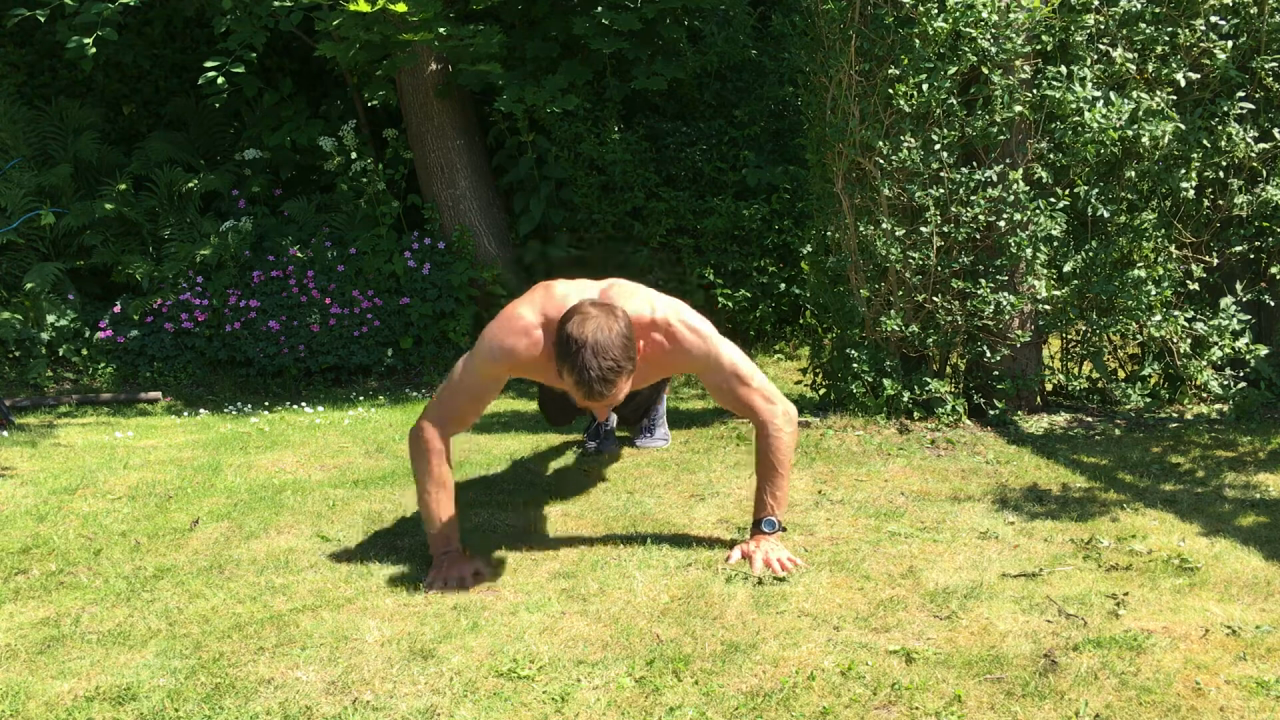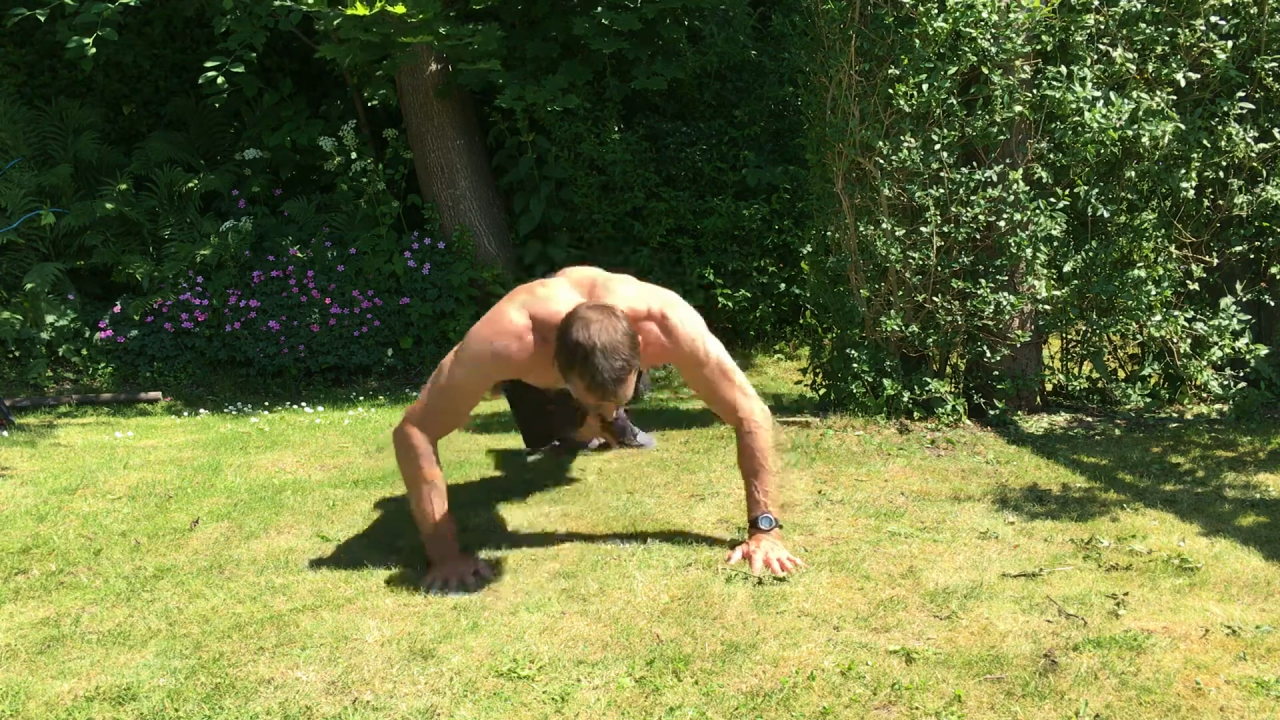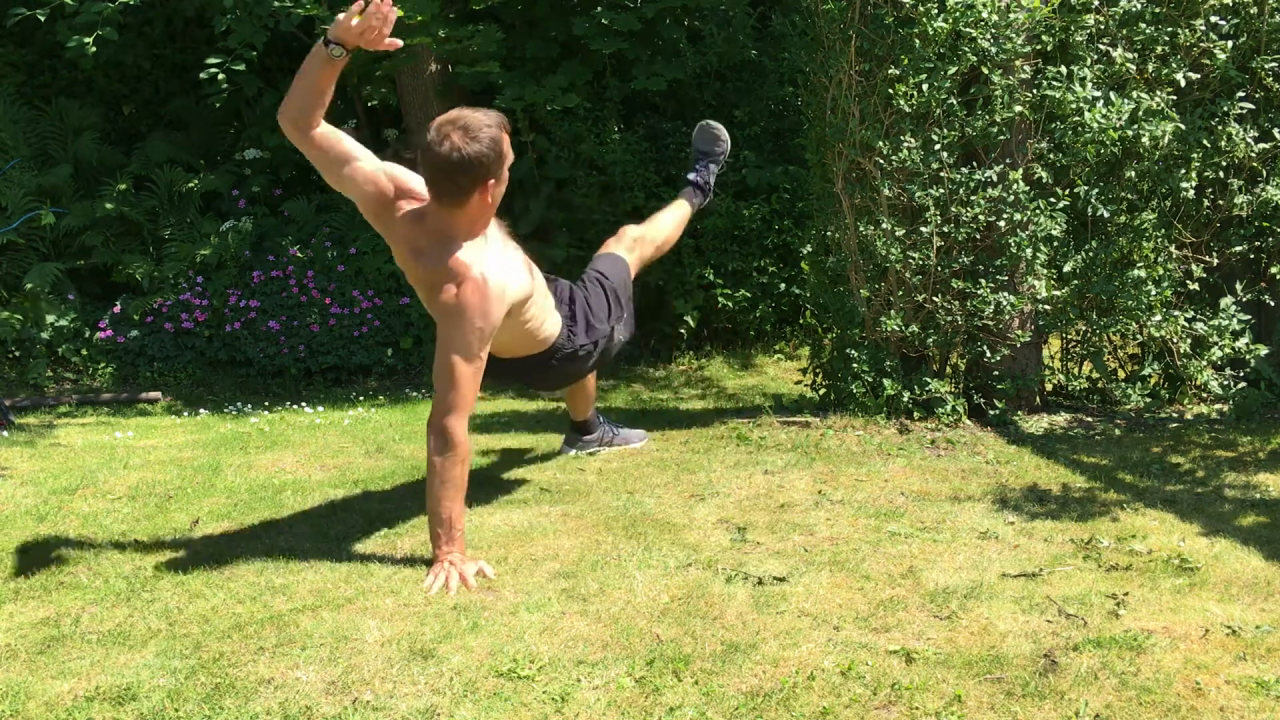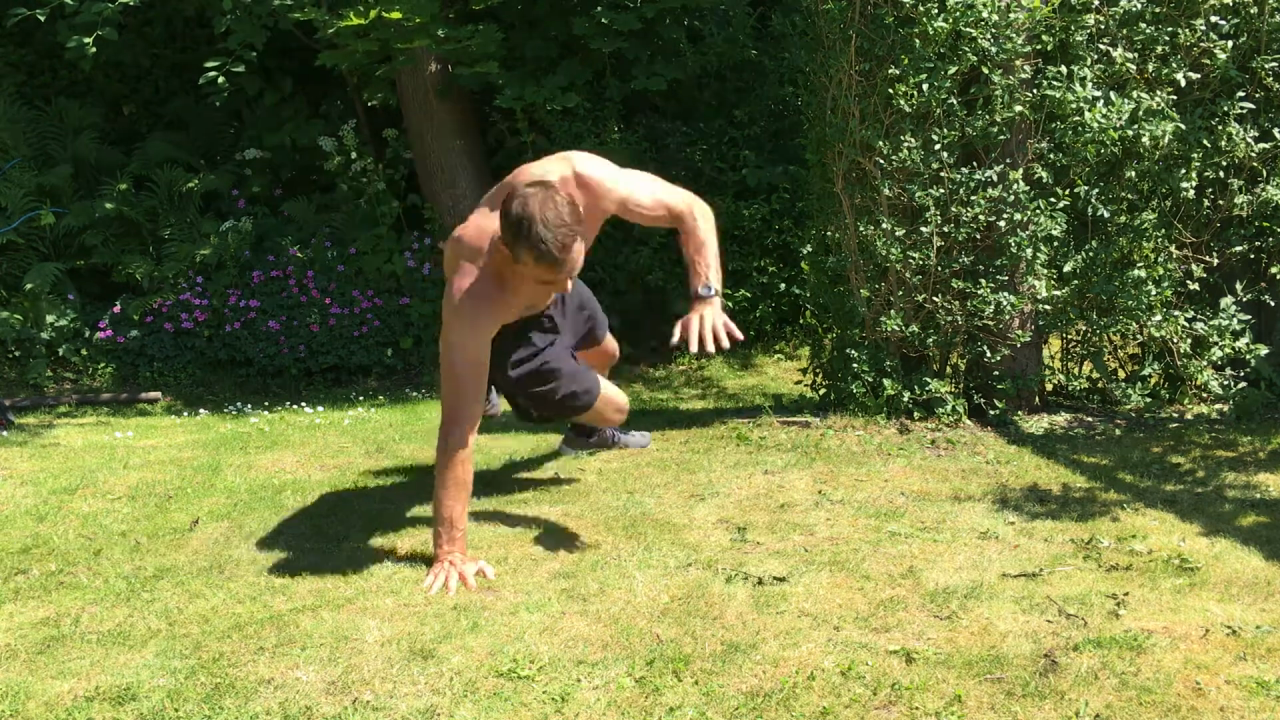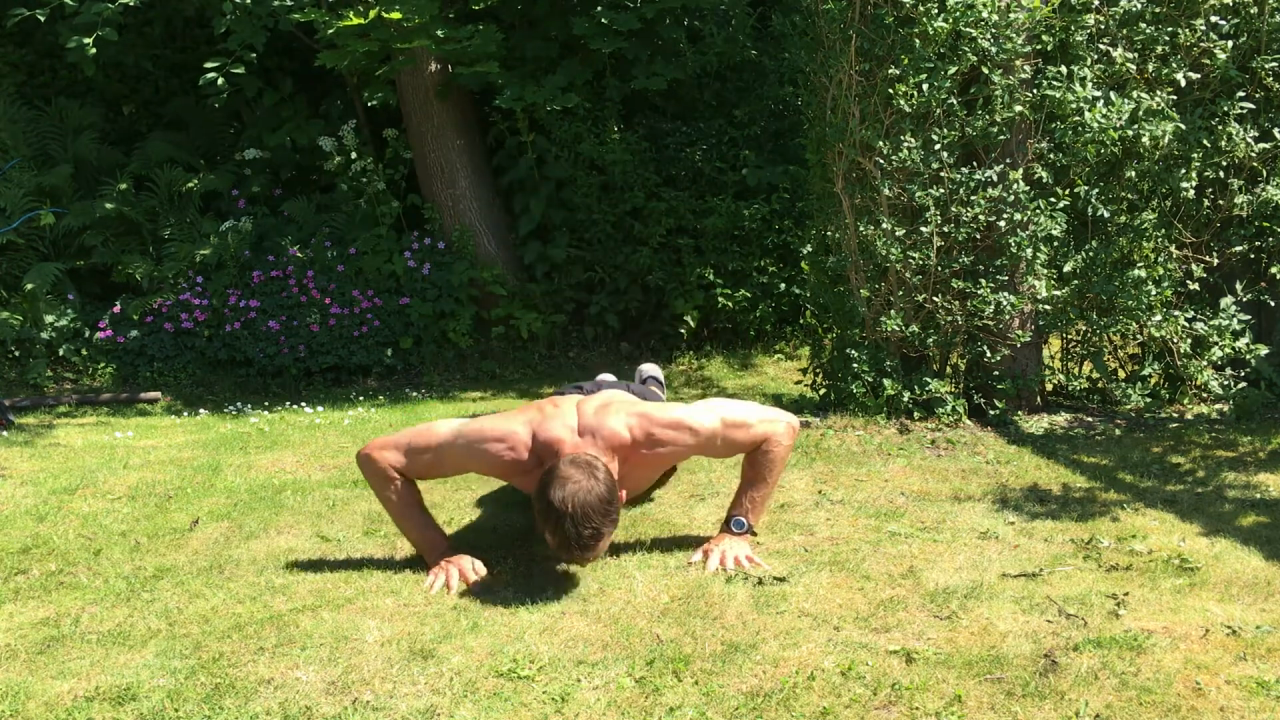
dt=1s
person 1, frame 1
left shoulder: (674, 333)
right shoulder: (519, 337)
left elbow: (778, 415)
right elbow: (430, 431)
left wrist: (765, 530)
right wrist: (448, 547)
left knee: (644, 407)
right knee: (568, 414)
left ankle: (650, 411)
person 1, frame 2
left shoulder: (664, 323)
right shoulder: (506, 342)
left elbow: (752, 414)
right elbow: (413, 431)
left wrist: (764, 528)
right wrist: (444, 553)
right hip: (534, 369)
left knee: (611, 422)
left ankle: (612, 428)
person 1, frame 3
left shoulder: (396, 197)
right shoulder: (473, 288)
left elbow: (299, 123)
right elbow: (448, 427)
right wrist: (449, 551)
left hip: (516, 348)
right hip: (555, 349)
left knee: (581, 331)
right knee: (631, 242)
left ankle: (587, 429)
right ankle: (696, 189)
person 1, frame 4
left shoulder: (583, 181)
right shoulder: (470, 289)
left elbow: (693, 209)
right elbow: (457, 427)
left wrist: (705, 295)
right wrist: (450, 548)
right hip: (507, 334)
left knee: (602, 351)
right knee: (613, 409)
left ankle: (590, 433)
right ankle: (488, 387)
person 1, frame 5
left shoulder: (653, 432)
right shoulder: (509, 447)
left elbow: (783, 427)
right elbow: (374, 455)
left wrist: (736, 531)
right wrist: (440, 554)
right hip: (577, 402)
left ankle: (649, 385)
